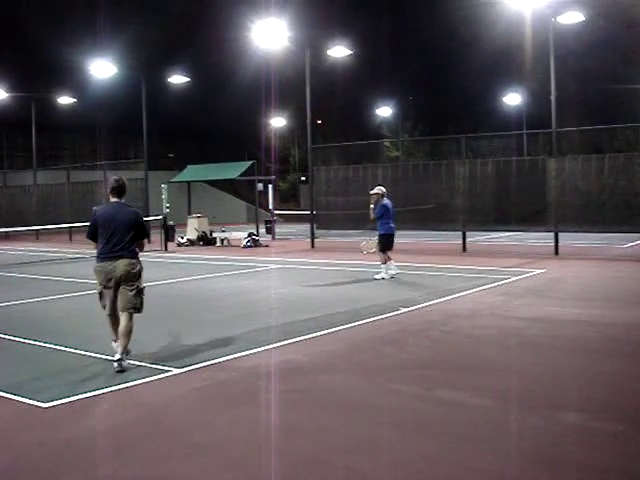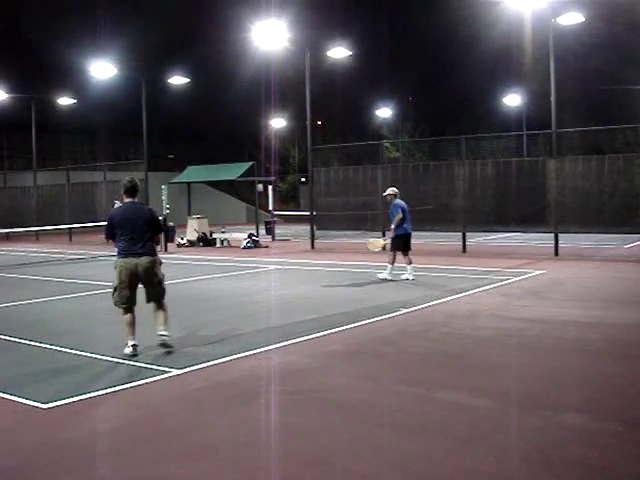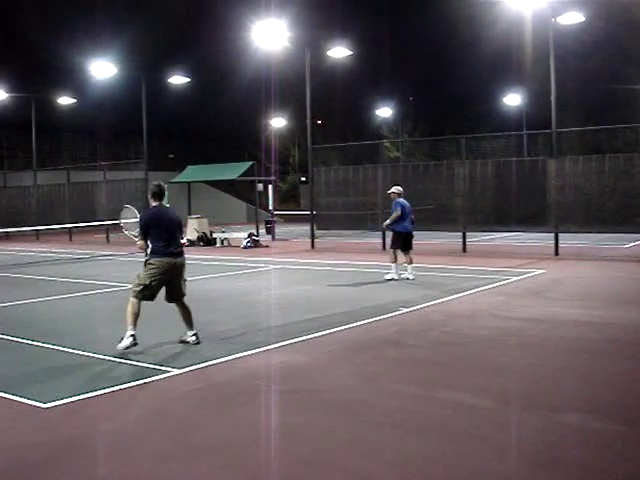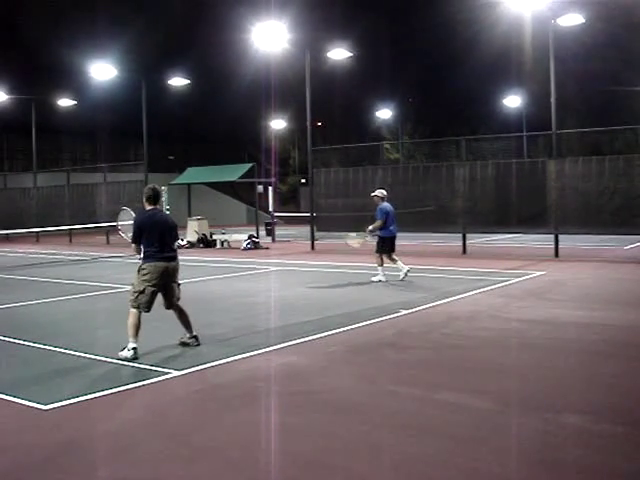
dt=0.5s
person 1, frame 1
left shoulder: (97, 213)
right shoulder: (134, 214)
left elbow: (95, 243)
right elbow: (141, 246)
left hip: (104, 265)
right hip: (128, 264)
left knee: (112, 311)
right knee: (126, 313)
left ankle: (118, 344)
right ankle: (119, 357)
person 1, frame 2
left shoulder: (114, 214)
right shoulder: (149, 212)
left elbow: (113, 240)
right elbow: (157, 240)
left hip: (125, 261)
right hip: (148, 259)
left knee: (127, 307)
right knee: (158, 300)
left ankle: (132, 343)
right ankle: (162, 334)
person 1, frame 3
left shoulder: (147, 215)
right shoulder: (174, 215)
left elbow: (143, 245)
left wrist: (140, 243)
left hip: (158, 261)
right hip: (178, 259)
left knee: (135, 297)
right knee: (179, 299)
left ankle: (130, 335)
right ankle: (192, 334)
person 1, frame 4
left shoulder: (140, 218)
right shoulder: (169, 219)
left elbow: (137, 249)
left hip: (152, 265)
right hip: (171, 263)
left knee: (135, 307)
right knee: (174, 303)
left ankle: (132, 347)
right ankle: (191, 336)
